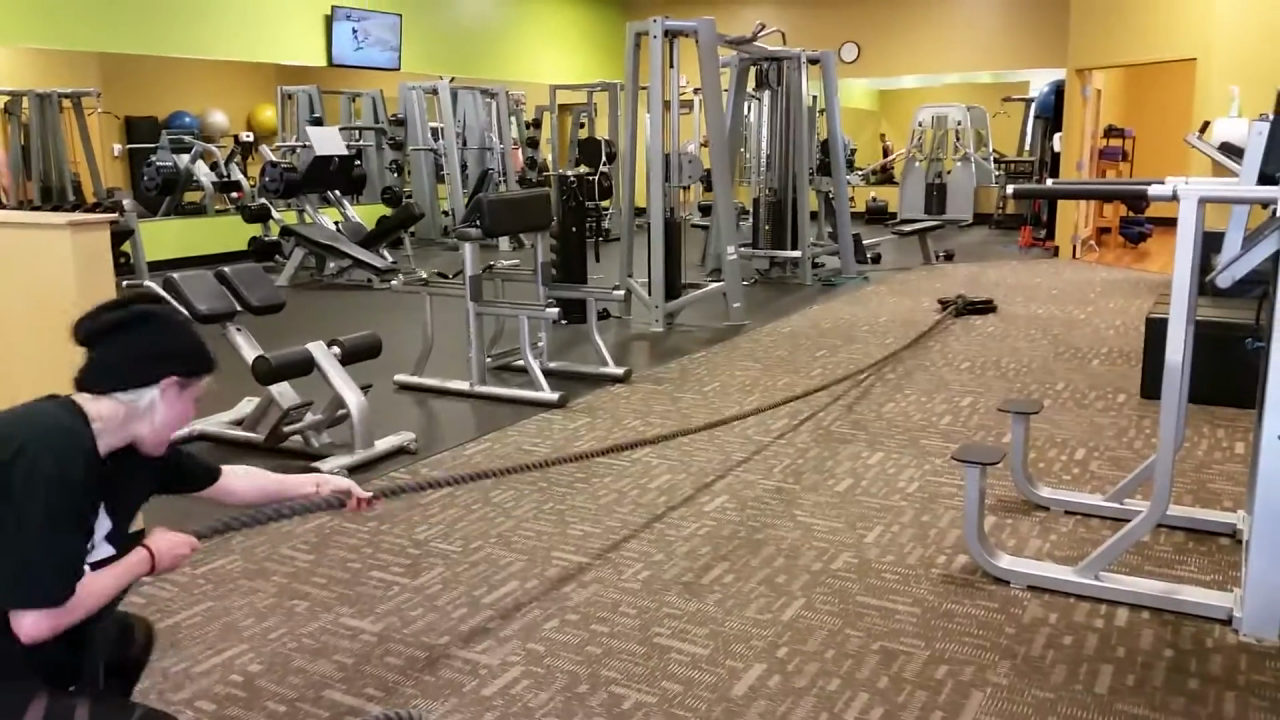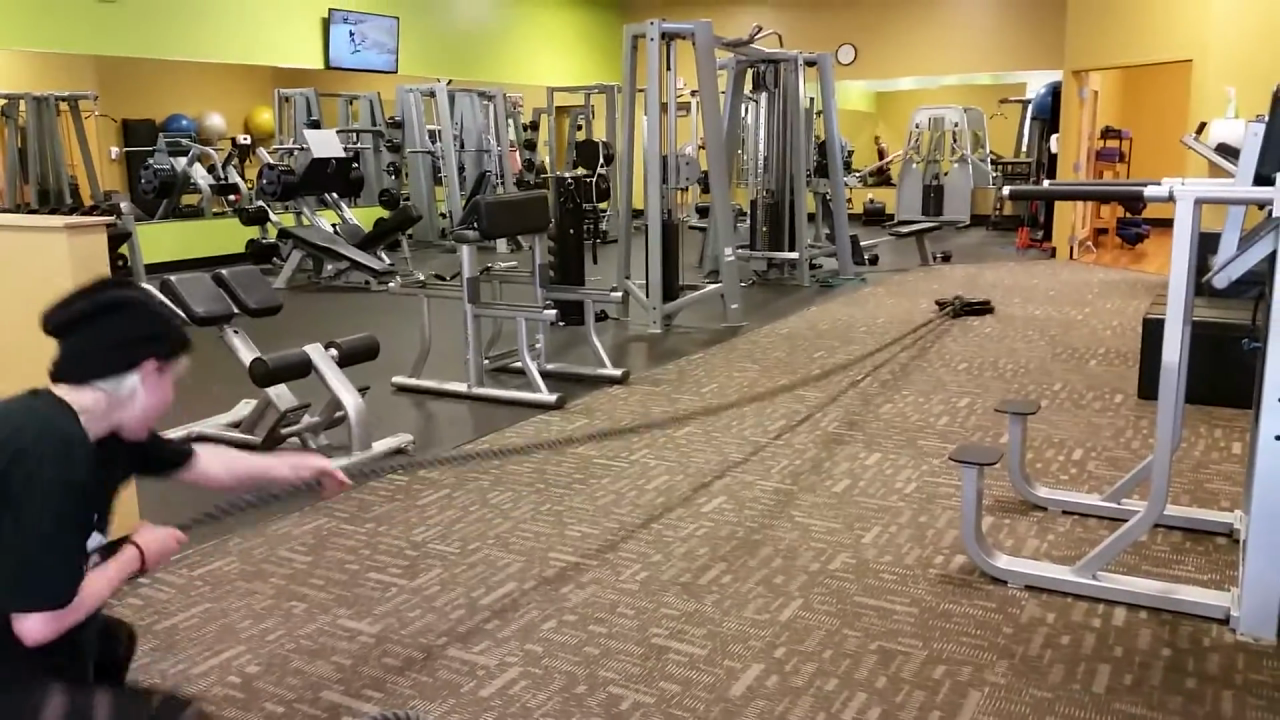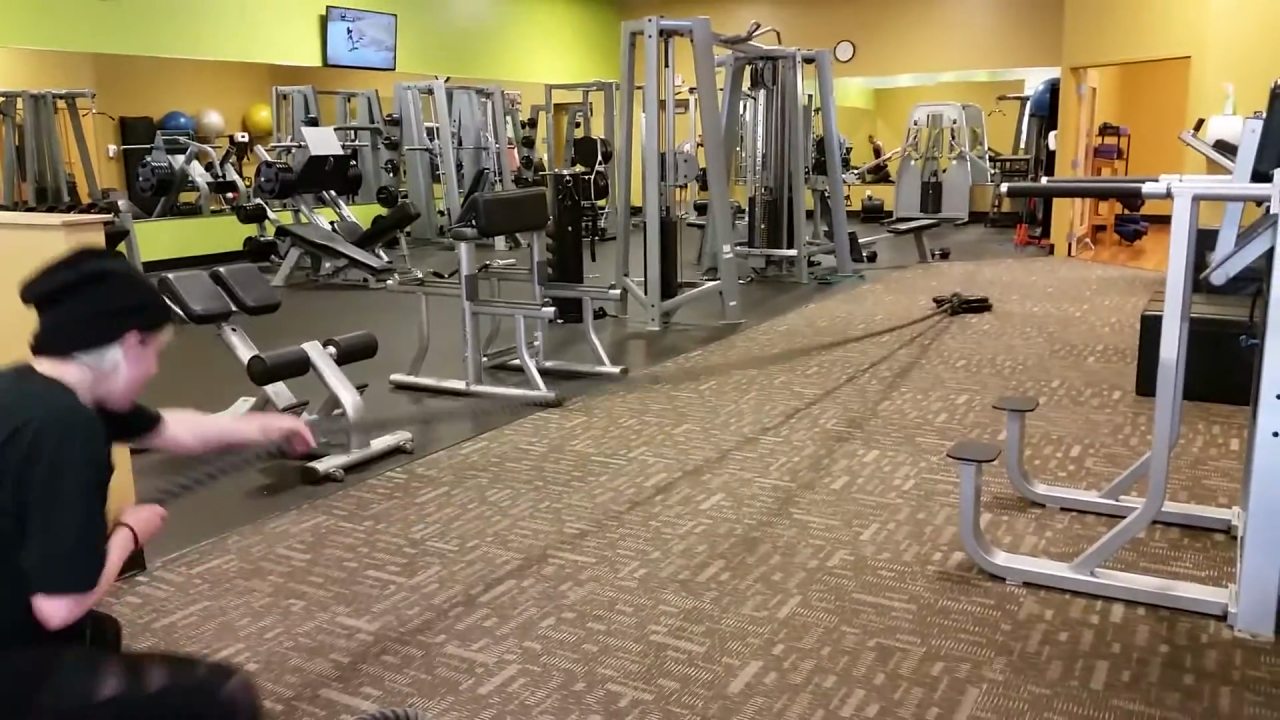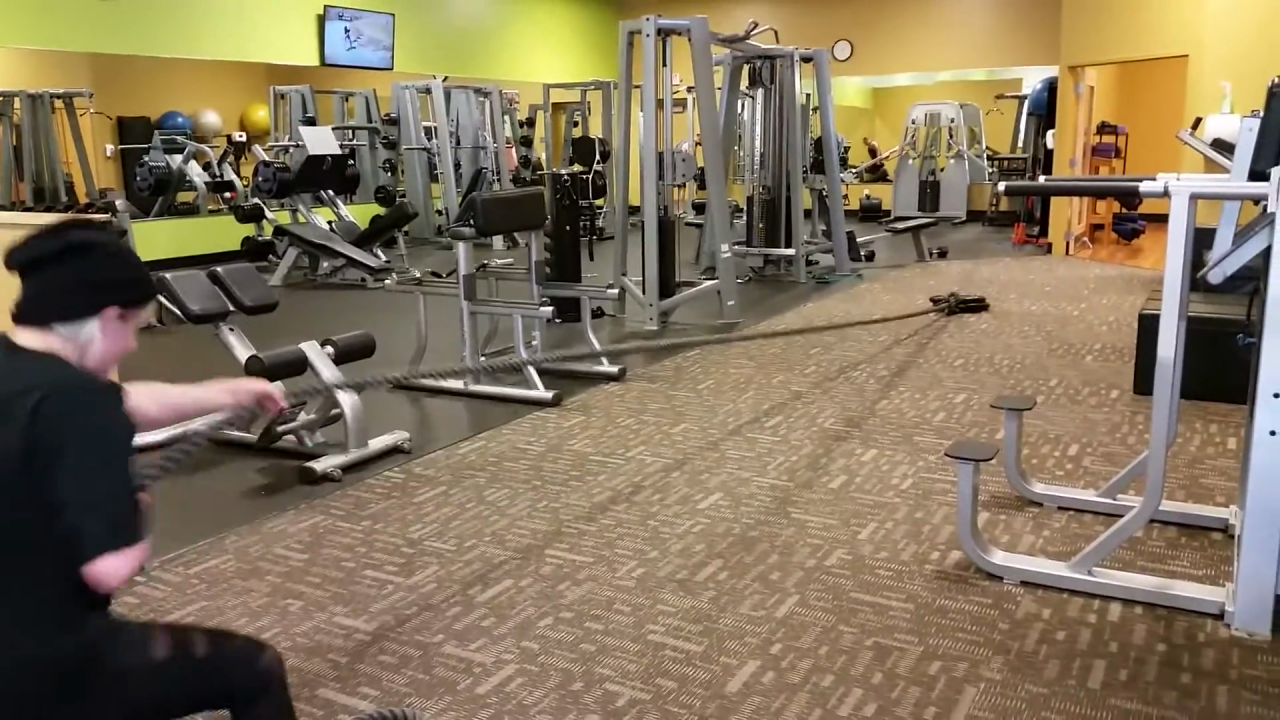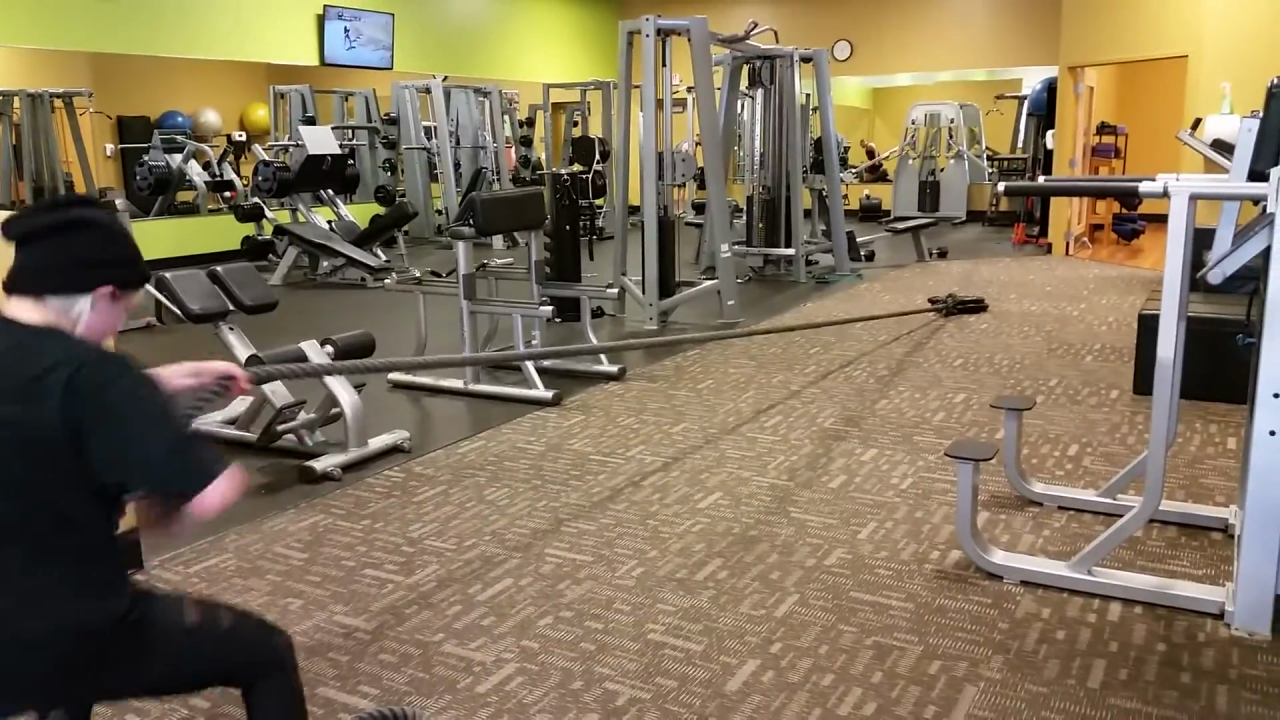
dt=0.1s
person 1, frame 1
left shoulder: (124, 442)
right shoulder: (51, 452)
left elbow: (221, 480)
right elbow: (38, 620)
left wrist: (314, 483)
right wrist: (147, 557)
left knee: (128, 640)
person 1, frame 2
left shoulder: (90, 427)
right shoulder: (51, 454)
left elbow: (196, 464)
right elbow: (39, 622)
left wrist: (292, 466)
right wrist: (138, 554)
left knee: (112, 640)
person 1, frame 3
right shoulder: (60, 433)
left elbow: (167, 430)
right elbow: (61, 603)
left wrist: (263, 428)
right wrist: (127, 533)
left knee: (96, 635)
person 1, frame 4
right shoulder: (74, 403)
left elbow: (125, 404)
right elbow: (113, 567)
left wrist: (236, 390)
left knee: (71, 624)
right knee: (256, 673)
person 1, frame 5
right shoulder: (87, 373)
right elbow: (212, 493)
left wrist: (186, 374)
right wrist: (166, 504)
right hip: (57, 633)
right knee: (267, 654)
